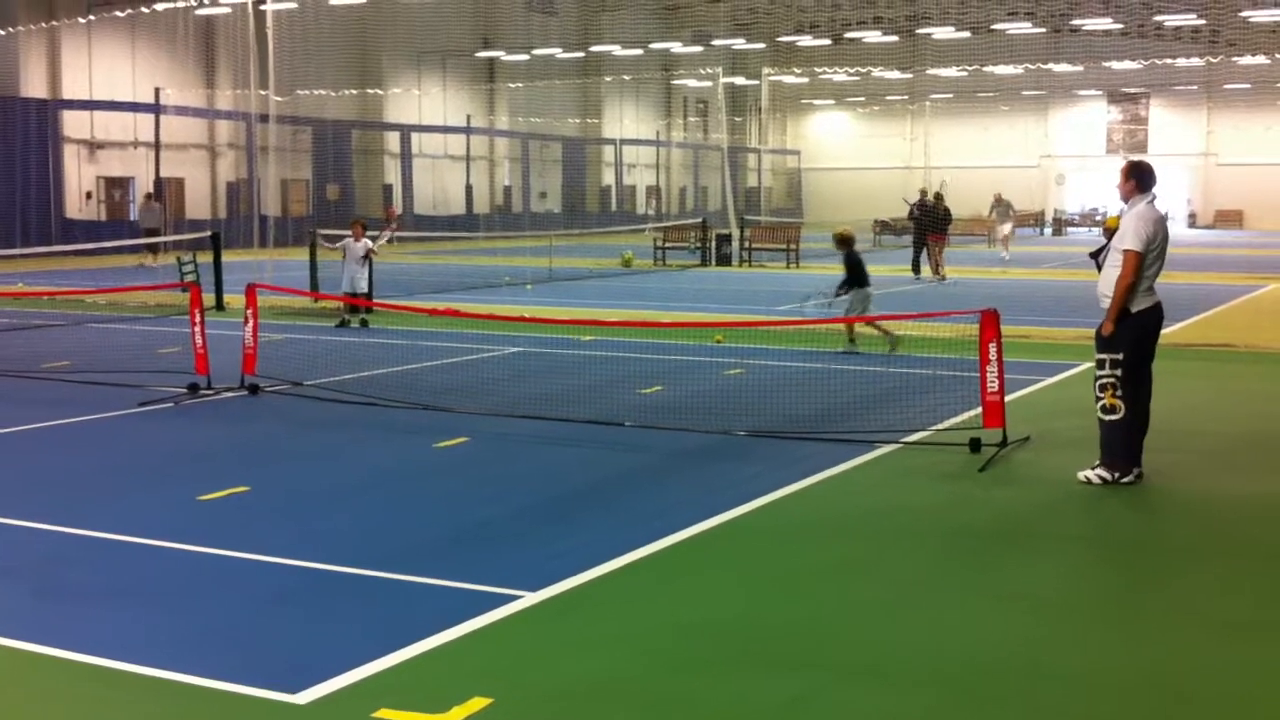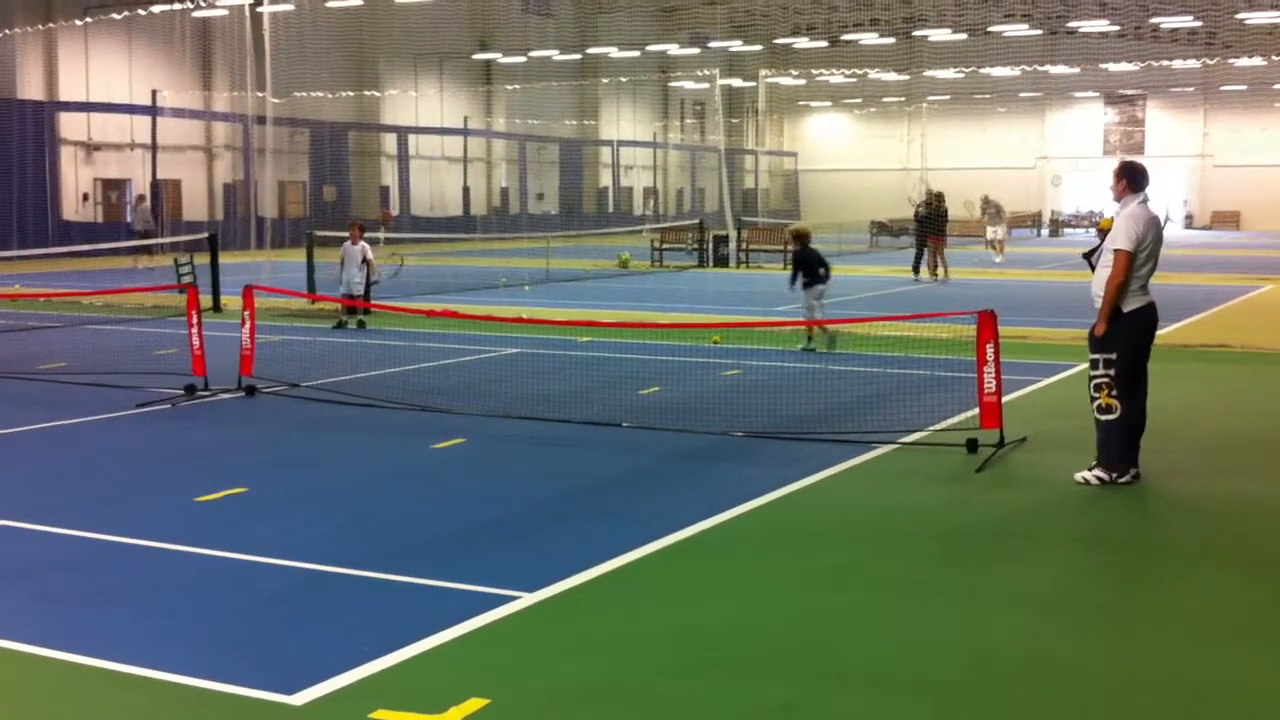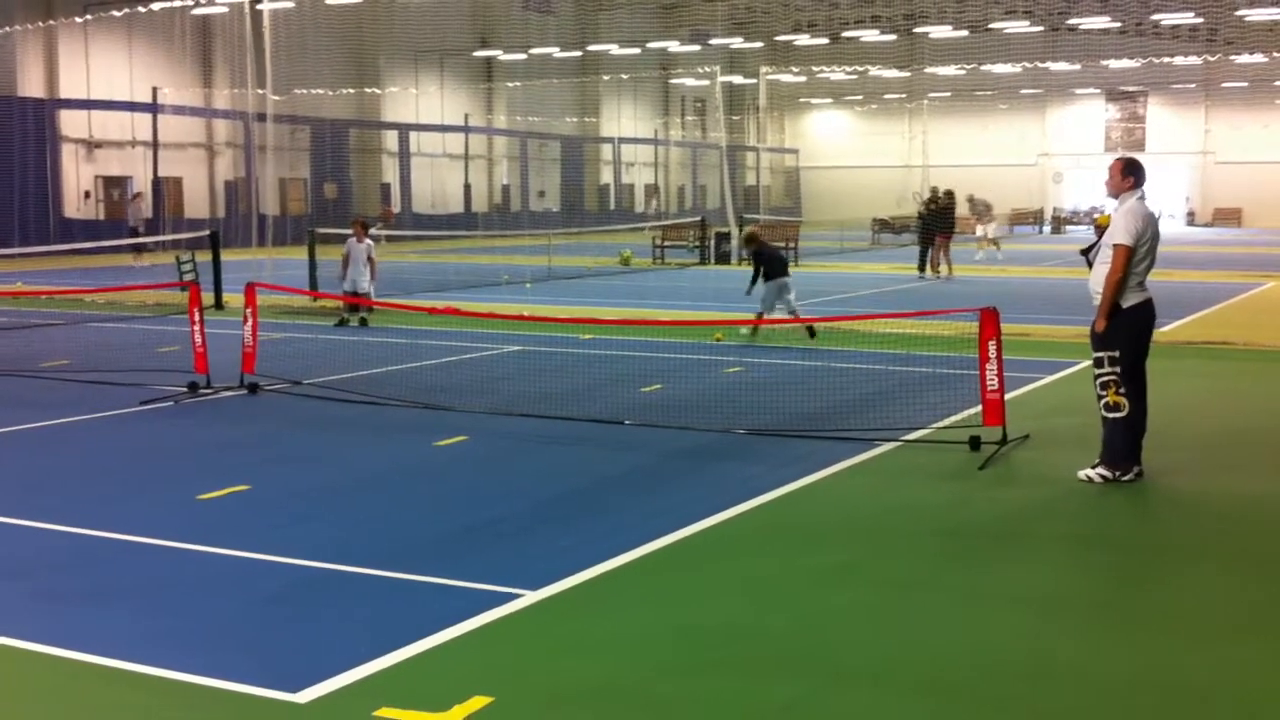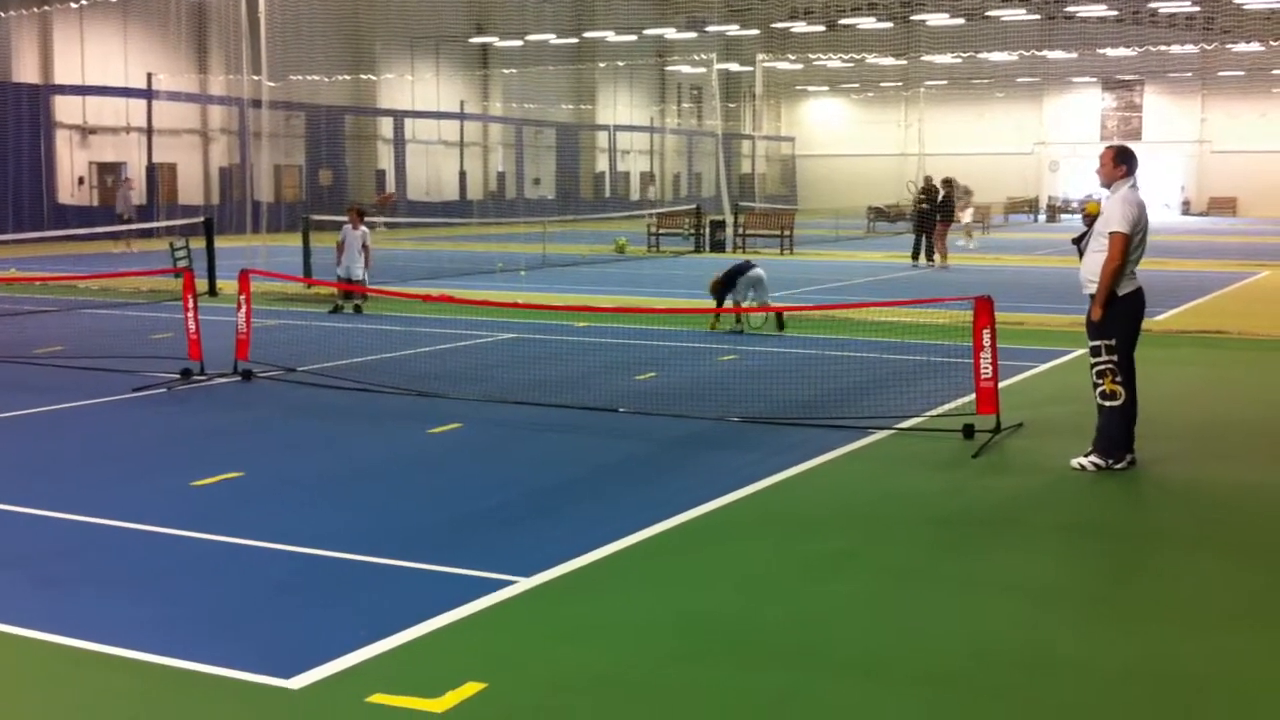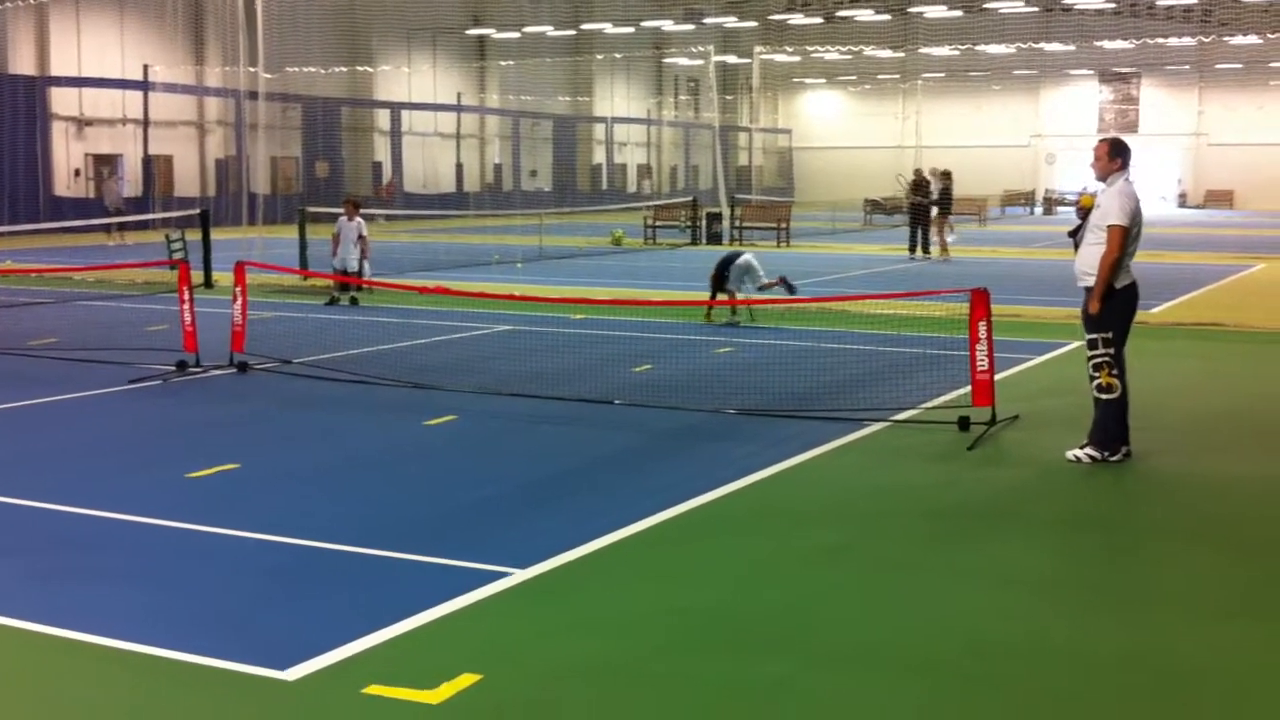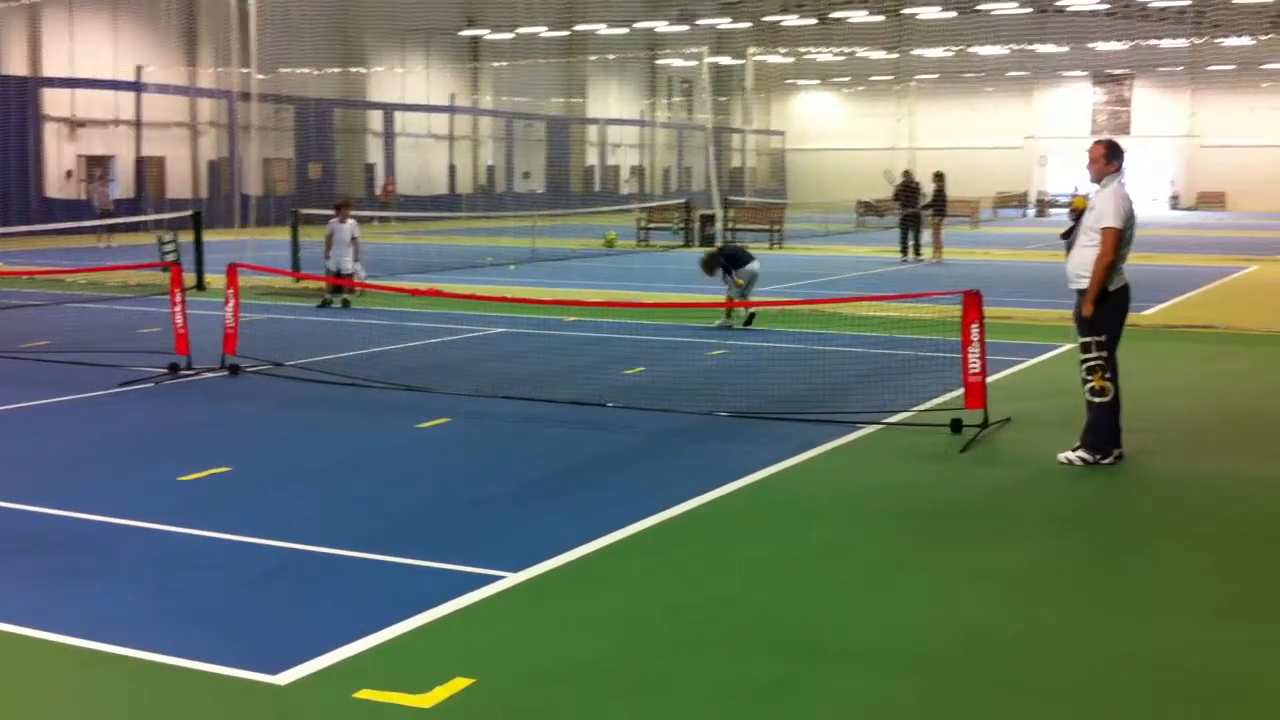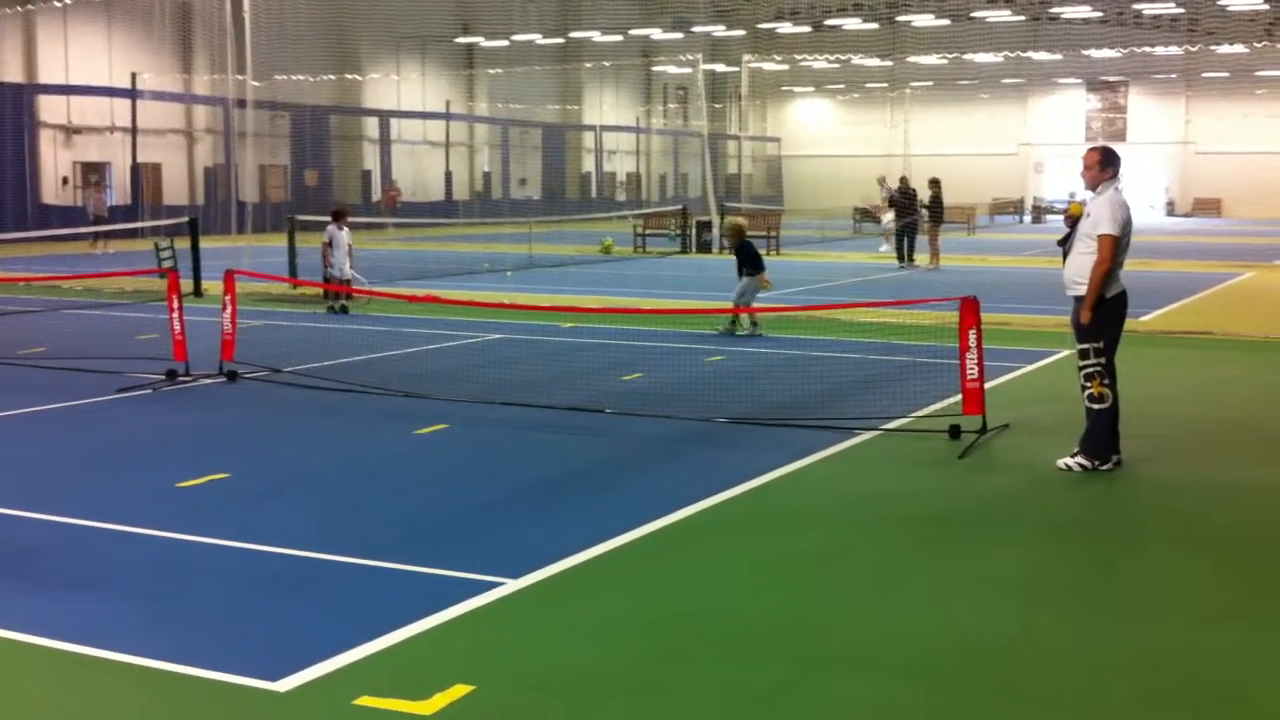
dt=0.3s
person 1, frame 1
left shoulder: (1137, 218)
right shoulder: (1154, 216)
left elbow: (1128, 277)
left wrist: (1110, 320)
right wrist: (1114, 241)
left hip: (1129, 316)
right hip: (1146, 311)
left knee: (1111, 391)
right knee: (1133, 390)
left ankle: (1116, 466)
right ankle: (1128, 461)
person 1, frame 2
left shoulder: (1129, 218)
right shoulder: (1149, 217)
left elbow: (1119, 276)
left wrist: (1102, 320)
right wrist: (1108, 240)
left hip: (1122, 316)
right hip: (1141, 311)
left knee: (1107, 391)
right knee: (1130, 391)
left ankle: (1113, 465)
right ankle: (1125, 462)
person 1, frame 3
left shoulder: (1127, 213)
right shoulder: (1143, 213)
left elbow: (1118, 271)
left wrist: (1102, 315)
right wrist: (1104, 237)
left hip: (1121, 312)
right hip: (1137, 308)
left knee: (1112, 388)
right knee: (1130, 387)
left ankle: (1117, 463)
right ankle: (1128, 459)
person 1, frame 4
left shoulder: (1121, 201)
right shoulder: (1128, 199)
left elbow: (1115, 259)
left wrist: (1098, 304)
right wrist: (1095, 224)
left hip: (1114, 300)
right hip: (1123, 298)
left knee: (1108, 377)
right knee: (1119, 376)
left ankle: (1110, 452)
right ankle: (1120, 447)
person 1, frame 5
left shoulder: (1118, 195)
right shoulder: (1113, 192)
left elbow: (1113, 252)
left wrist: (1096, 298)
right wrist: (1087, 217)
left hip: (1109, 293)
right hip: (1109, 292)
left knee: (1103, 369)
right knee: (1108, 368)
left ankle: (1106, 444)
right ankle: (1114, 440)
person 1, frame 6
left shoulder: (1112, 197)
right shoulder: (1104, 194)
left elbow: (1107, 254)
left wrist: (1090, 300)
right wrist: (1080, 219)
left hip: (1101, 295)
right hip: (1097, 294)
left knee: (1097, 371)
right knee: (1100, 370)
left ankle: (1098, 447)
right ankle: (1106, 442)
person 1, frame 7
left shoulder: (1109, 204)
right shoulder: (1101, 201)
left elbow: (1104, 261)
left wrist: (1087, 307)
right wrist: (1076, 226)
left hip: (1099, 302)
right hip: (1094, 300)
left knee: (1095, 377)
right knee: (1097, 377)
left ankle: (1097, 453)
right ankle: (1104, 448)
